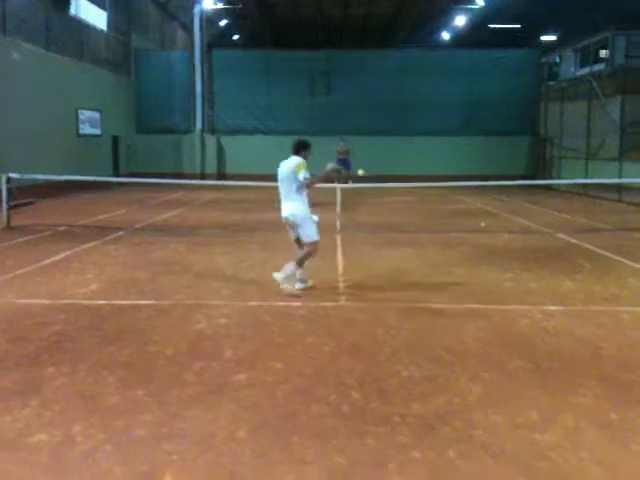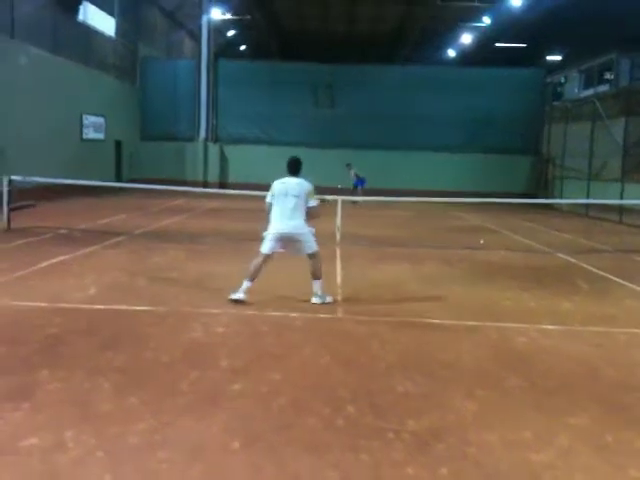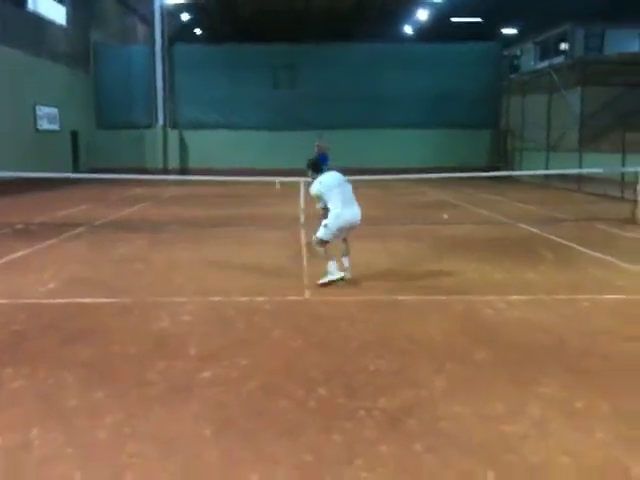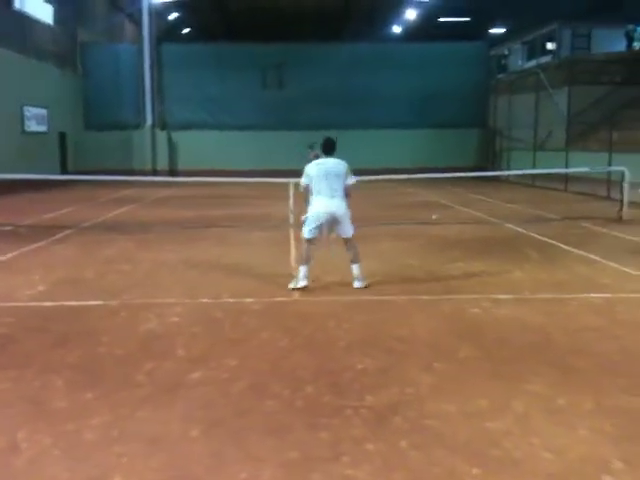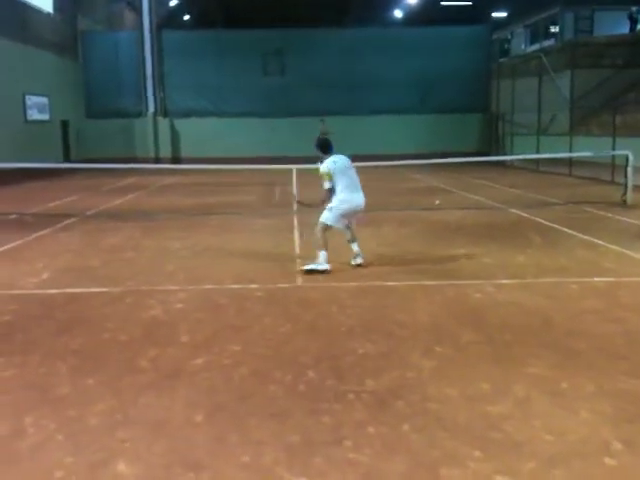
dt=1s
person 1, frame 1
left shoulder: (282, 165)
right shoulder: (298, 163)
right elbow: (307, 183)
right wrist: (328, 172)
left hip: (286, 211)
right hip: (299, 212)
left knee: (301, 245)
right knee: (312, 247)
left ankle: (301, 280)
right ankle: (286, 274)
person 1, frame 2
left shoulder: (276, 184)
right shoulder: (307, 186)
left elbow: (269, 208)
right elbow: (312, 212)
right wrist: (301, 215)
left hip: (277, 227)
right hip: (299, 228)
left knee: (262, 258)
right knee: (314, 257)
left ankle: (242, 292)
right ankle: (318, 295)
person 1, frame 3
left shoulder: (314, 188)
right shoulder: (337, 174)
left elbow: (325, 209)
left wrist: (325, 222)
left hip: (340, 215)
right hip: (356, 213)
left knee: (318, 242)
right knee: (343, 237)
left ankle: (333, 272)
right ankle: (345, 270)
person 1, frame 4
left shoulder: (311, 166)
right shoulder: (343, 166)
left elbow: (305, 191)
right elbow: (347, 192)
left wrist: (311, 203)
left hip: (318, 208)
right hip: (338, 208)
left knee: (307, 242)
right knee: (350, 242)
left ankle: (302, 278)
right ankle: (358, 278)
person 1, frame 5
left shoulder: (325, 167)
right shoulder: (344, 159)
left elbow: (329, 192)
left wrist: (319, 203)
left hip: (344, 200)
right hip: (360, 199)
left knee: (321, 228)
right knee: (348, 225)
left ankle: (321, 262)
right ankle: (357, 256)
